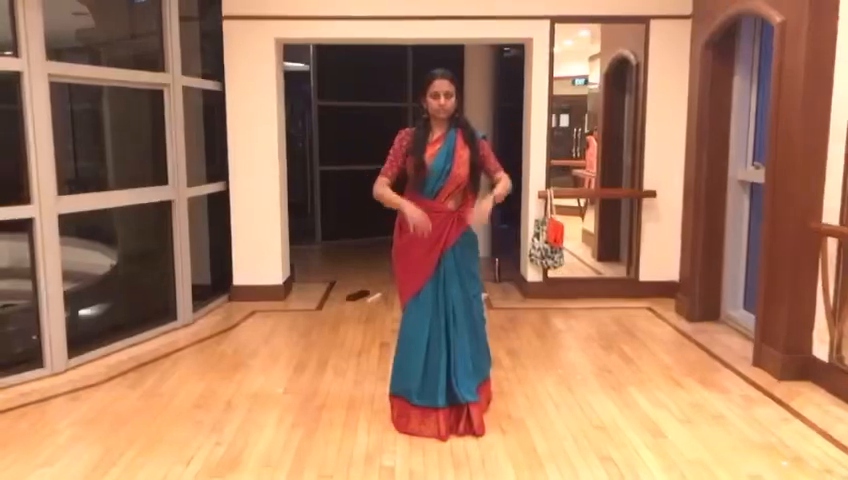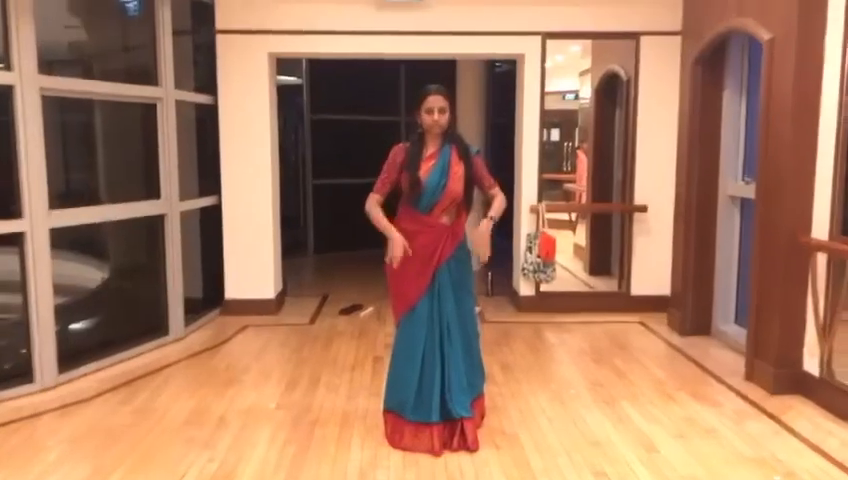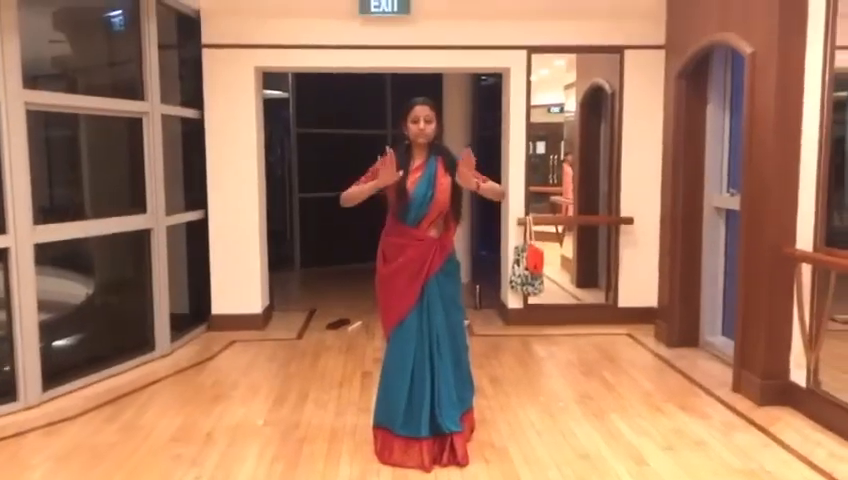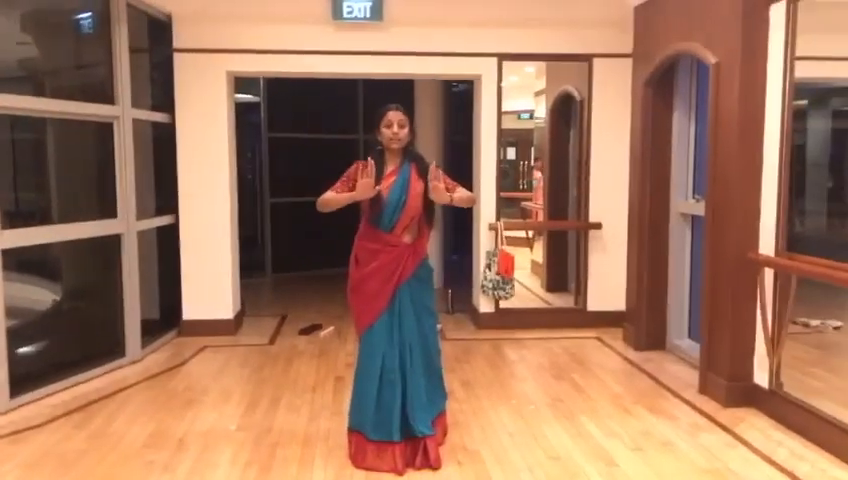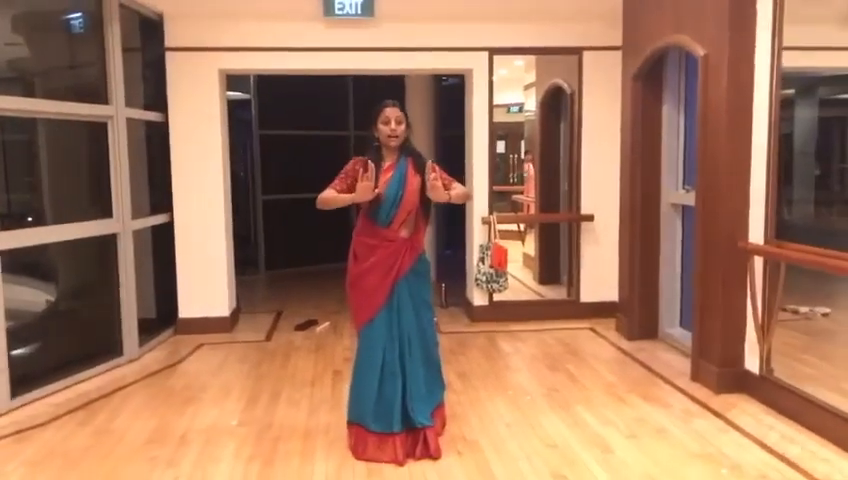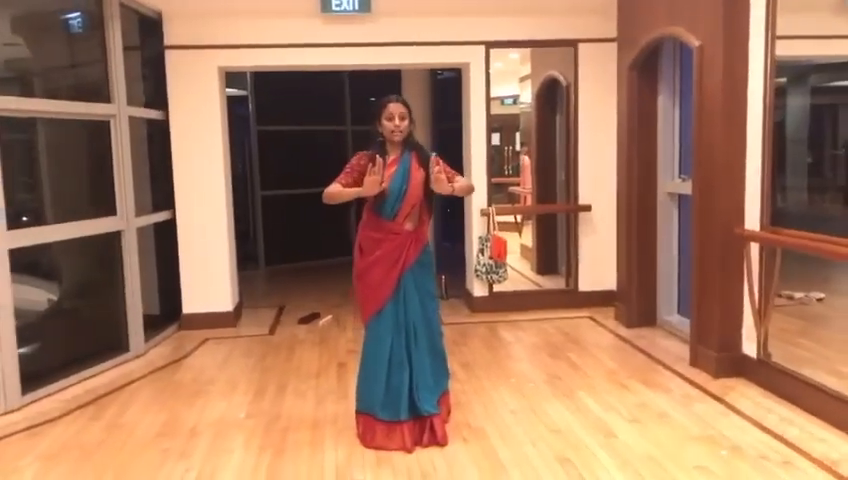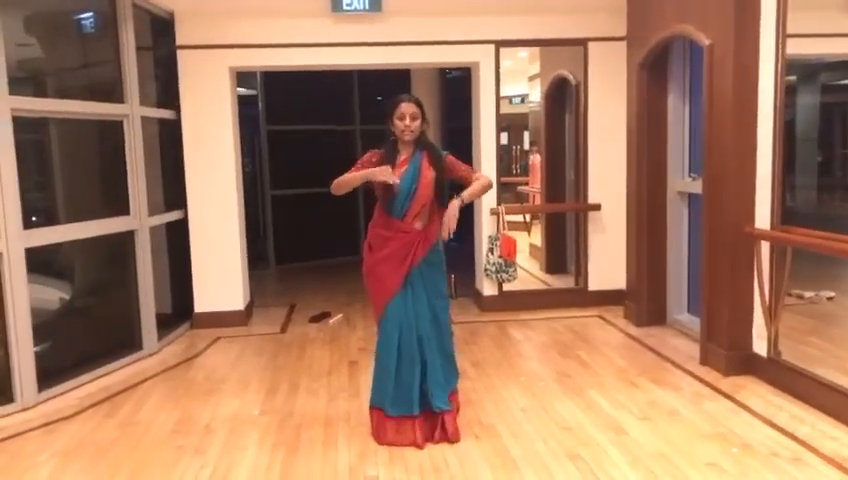
dt=0.3s
person 1, frame 1
left shoulder: (471, 140)
right shoulder: (409, 138)
left elbow: (504, 180)
right elbow: (380, 187)
left wrist: (489, 200)
right wrist: (406, 203)
left hip: (456, 238)
right hip: (417, 239)
left knee: (461, 312)
right knee: (421, 315)
left ankle: (462, 393)
right ankle: (421, 397)
person 1, frame 2
left shoulder: (465, 155)
right shoulder: (403, 154)
left elbow: (497, 198)
right elbow: (373, 203)
left wrist: (486, 224)
right wrist: (392, 233)
left hip: (451, 252)
right hip: (410, 251)
left knee: (454, 326)
right knee: (415, 329)
left ankle: (456, 409)
right ankle: (414, 412)
person 1, frame 3
left shoulder: (451, 165)
right shoulder: (390, 163)
left elbow: (498, 194)
right elbow: (346, 199)
left wrist: (473, 184)
right wrist: (380, 183)
left hip: (439, 265)
right hip: (400, 265)
left knee: (443, 339)
right knee: (405, 342)
left ankle: (446, 422)
right ankle: (405, 427)
person 1, frame 4
left shoulder: (424, 170)
right shoulder: (363, 169)
left elbow: (469, 198)
right elbow: (322, 203)
left wrist: (445, 197)
right wrist: (356, 195)
left hip: (412, 269)
right hip: (373, 269)
left knee: (416, 343)
right knee: (377, 347)
left ankle: (418, 426)
right ankle: (378, 431)
person 1, frame 5
left shoulder: (420, 166)
right shoulder: (361, 166)
left elbow: (465, 193)
right elbow: (322, 200)
left wrist: (443, 195)
right wrist: (356, 197)
left hip: (409, 263)
right hip: (372, 264)
left knee: (414, 336)
right knee: (376, 339)
left ankle: (417, 418)
right ankle: (378, 423)
person 1, frame 6
left shoulder: (424, 160)
right shoulder: (365, 161)
left elbow: (467, 185)
right elbow: (328, 195)
left wrist: (446, 187)
right wrist: (363, 191)
left hip: (414, 255)
right hip: (377, 256)
left knee: (420, 327)
right knee: (383, 330)
left ankle: (423, 409)
right ankle: (385, 415)
person 1, frame 7
left shoulder: (437, 159)
right shoulder: (377, 159)
left elbow: (484, 180)
right elbow: (336, 187)
left wrist: (457, 202)
right wrist: (368, 175)
left hip: (424, 253)
right hip: (388, 253)
left knee: (430, 325)
right knee: (396, 327)
left ankle: (433, 407)
right ankle: (397, 410)
